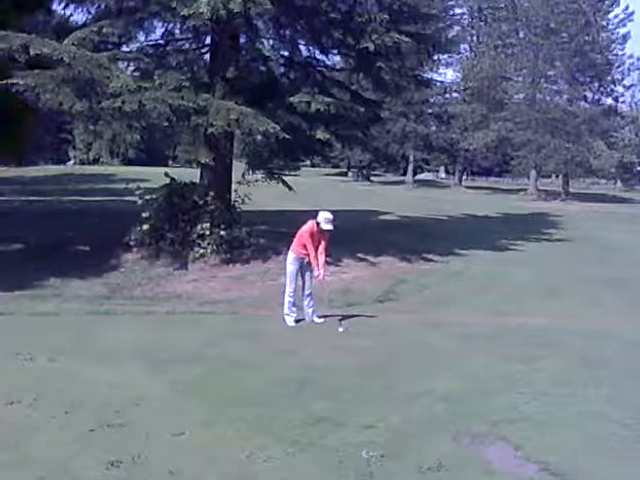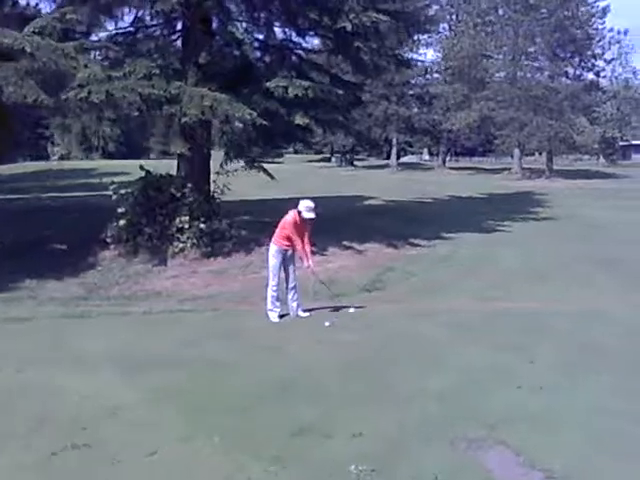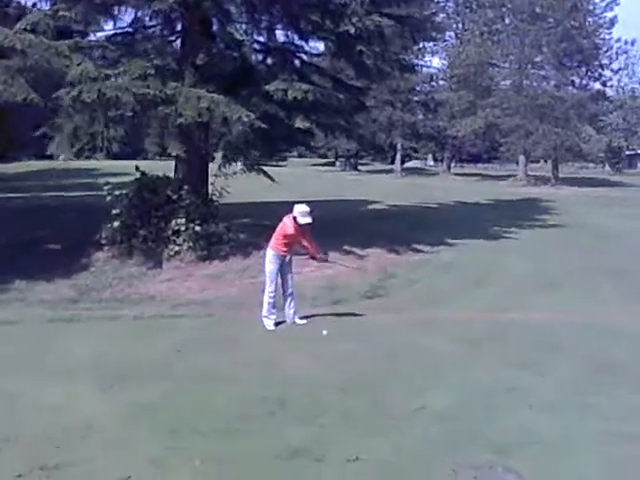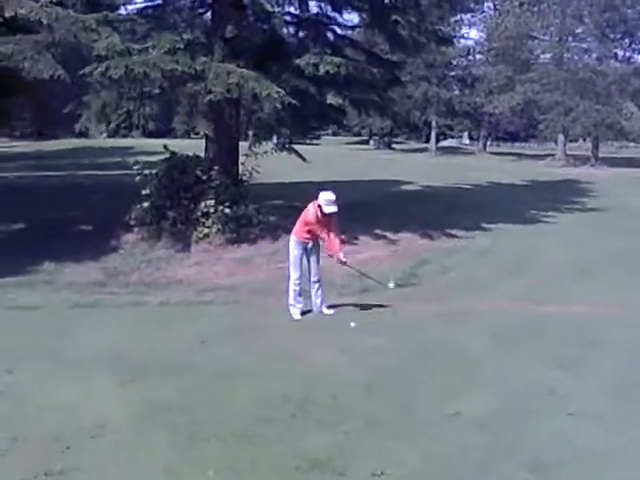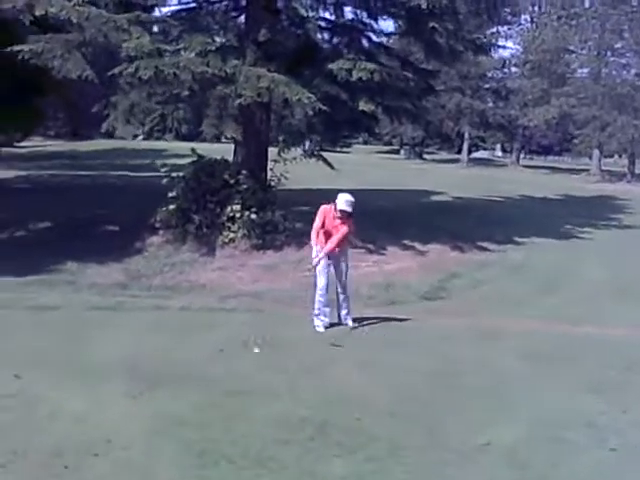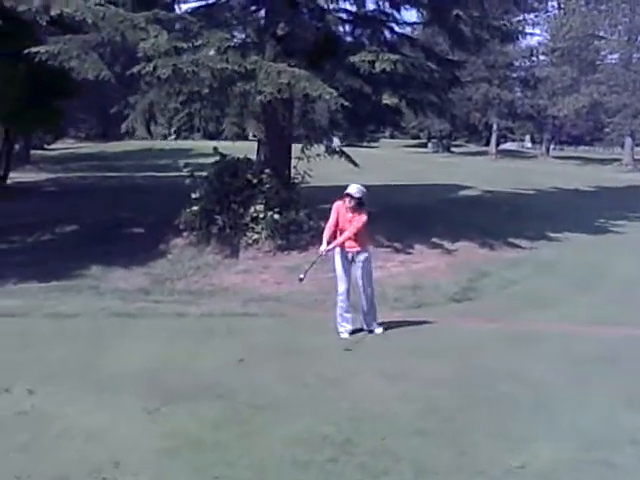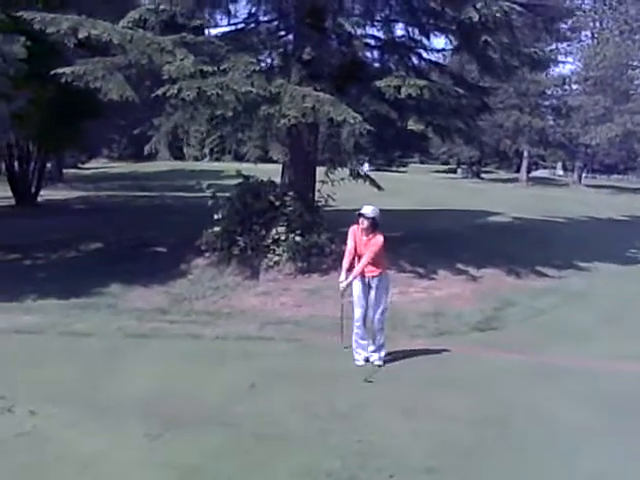
dt=0.3s
person 1, frame 1
left shoulder: (325, 232)
right shoulder: (307, 229)
left elbow: (321, 251)
right elbow: (311, 250)
left wrist: (321, 269)
right wrist: (315, 269)
left hip: (307, 259)
right hip: (295, 257)
left knee: (308, 288)
right knee: (291, 288)
left ankle: (310, 315)
right ankle: (289, 316)
person 1, frame 2
left shoulder: (306, 221)
right shoulder: (290, 220)
left elbow: (305, 240)
right elbow: (297, 242)
left wrist: (309, 258)
right wrist: (304, 259)
left hip: (289, 250)
right hip: (277, 249)
left knee: (292, 281)
right knee: (274, 281)
left ankle: (295, 309)
right ankle: (273, 311)
person 1, frame 3
left shoulder: (302, 224)
right shoulder: (289, 229)
left elbow: (308, 240)
right elbow: (304, 244)
left wrist: (319, 254)
right wrist: (319, 255)
left hip: (287, 255)
right hip: (274, 254)
left knee: (289, 287)
right knee: (271, 288)
left ankle: (291, 316)
right ankle: (268, 318)
person 1, frame 4
left shoulder: (330, 213)
right shoulder: (311, 215)
left elbow: (333, 233)
right elbow: (323, 236)
left wrist: (340, 252)
right wrist: (335, 254)
left hip: (312, 242)
right hip: (298, 241)
left knee: (315, 275)
right knee: (296, 275)
left ankle: (319, 305)
right ankle: (295, 308)
person 1, frame 5
left shoulder: (348, 222)
right shoulder: (324, 209)
left elbow: (335, 240)
right elbow: (316, 229)
left wrist: (321, 256)
right wrist: (315, 249)
left hip: (340, 251)
right hip: (321, 248)
left knee: (342, 285)
right knee: (322, 285)
left ankle: (345, 317)
right ankle: (320, 320)
person 1, frame 6
left shoulder: (363, 216)
right shoulder: (338, 206)
left elbow: (348, 234)
right elbow: (331, 225)
left wrist: (331, 247)
right wrist: (324, 243)
left hip: (361, 252)
right hip: (342, 251)
left knee: (366, 289)
right knee: (343, 290)
left ankle: (371, 323)
right ankle: (344, 326)
person 1, frame 7
left shoulder: (378, 239)
right shoulder: (353, 230)
left elbow: (365, 260)
right elbow: (350, 252)
left wrist: (350, 280)
right wrist: (343, 273)
left hip: (378, 277)
right hip: (360, 277)
left knee: (377, 316)
right knee: (359, 316)
